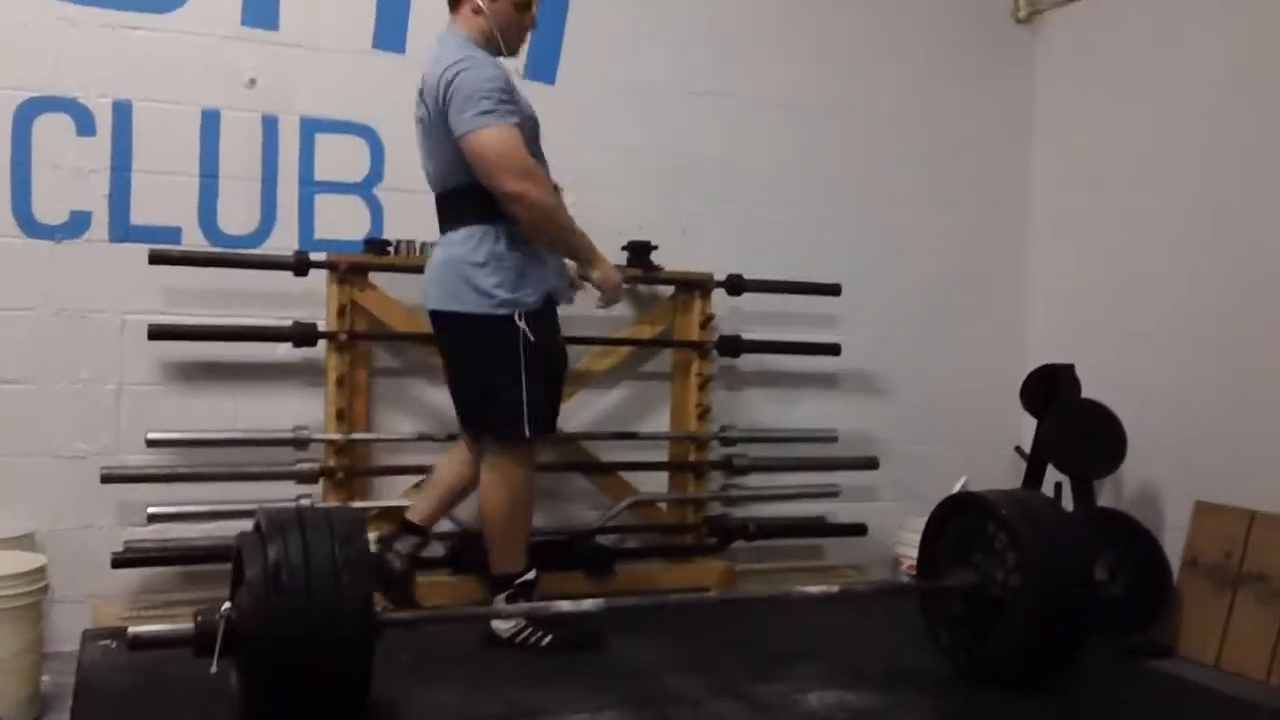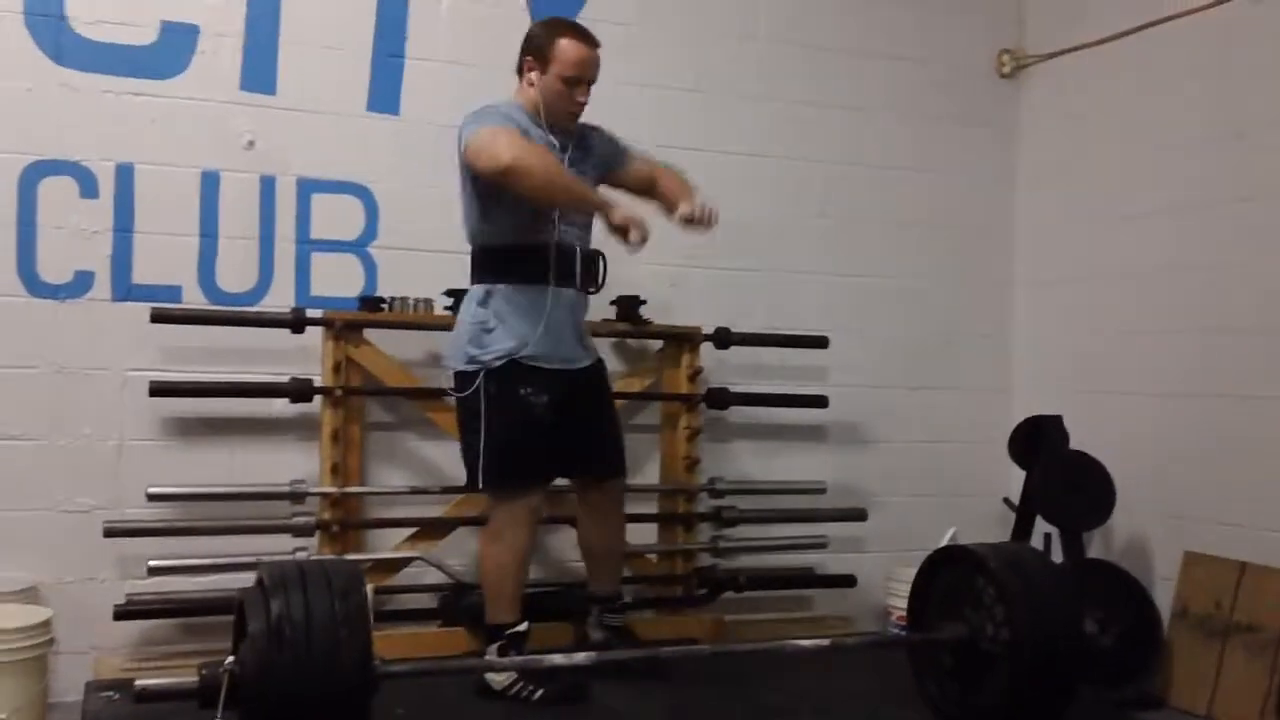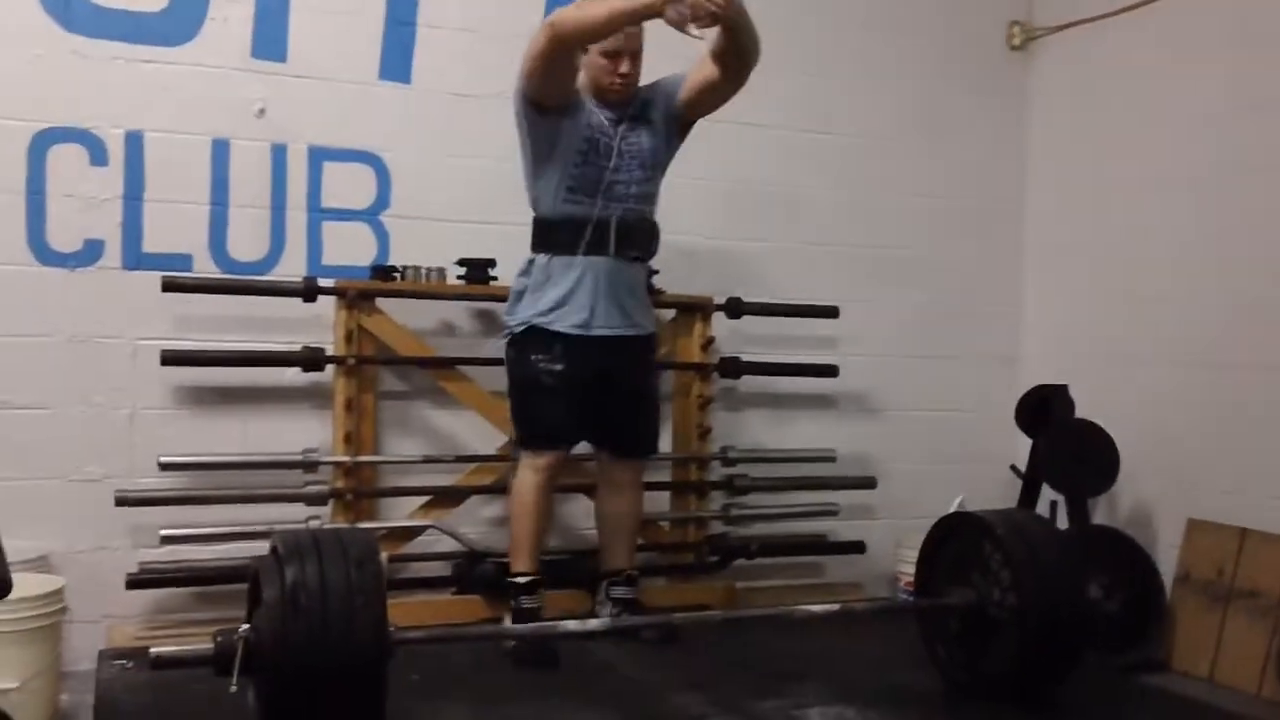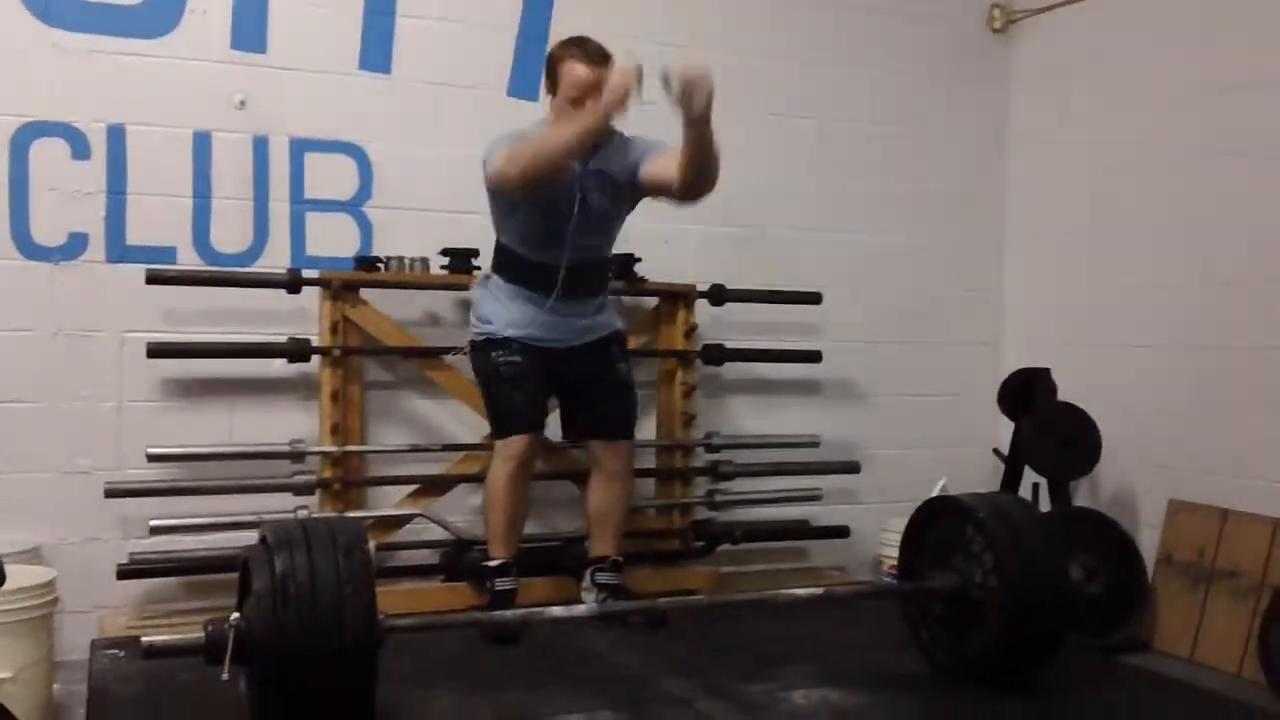
dt=0.4s
person 1, frame 1
left shoulder: (467, 73)
right shoulder: (473, 72)
right elbow: (517, 181)
left wrist: (560, 255)
right wrist: (588, 257)
left hip: (492, 283)
right hip: (497, 285)
left knee: (491, 438)
right knee: (514, 444)
left ankle: (403, 540)
right ankle: (513, 604)
person 1, frame 2
left shoulder: (584, 140)
right shoulder: (493, 127)
left elbow: (650, 168)
right elbow: (507, 161)
left wrist: (683, 198)
right wrist: (607, 206)
left hip: (572, 350)
right hip: (506, 351)
left knee: (604, 484)
right knee: (517, 500)
left ankle: (607, 619)
right ankle: (504, 656)
person 1, frame 3
left shoulder: (661, 109)
right shoulder: (555, 107)
left elbow: (736, 66)
left hip: (628, 323)
right hip: (552, 319)
left knee: (625, 463)
right knee: (542, 457)
left ankle: (618, 596)
right ankle: (523, 602)
person 1, frame 4
left shoulder: (629, 154)
right shoulder: (516, 148)
left elbow: (692, 183)
right elbow: (525, 171)
left wrist: (697, 119)
right wrist: (586, 118)
left hip: (592, 329)
right hip: (512, 326)
left knee: (613, 448)
right knee: (516, 447)
left ankle: (602, 582)
right ankle: (499, 586)
